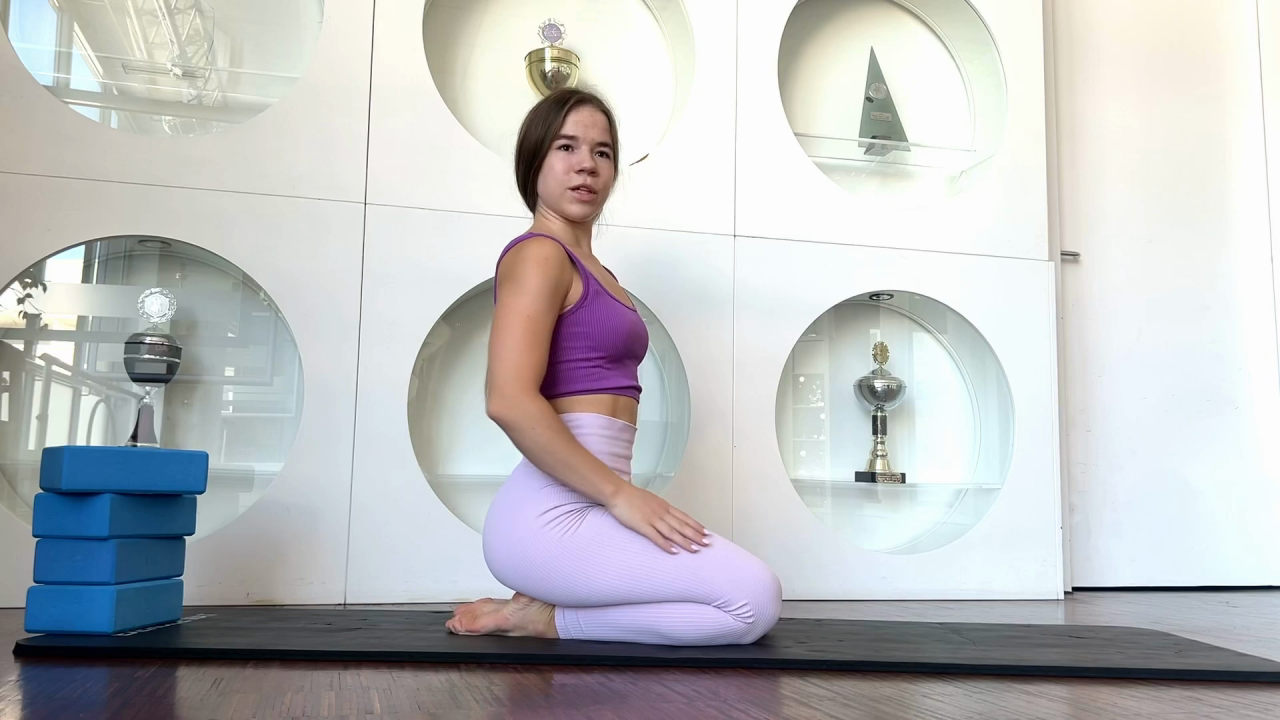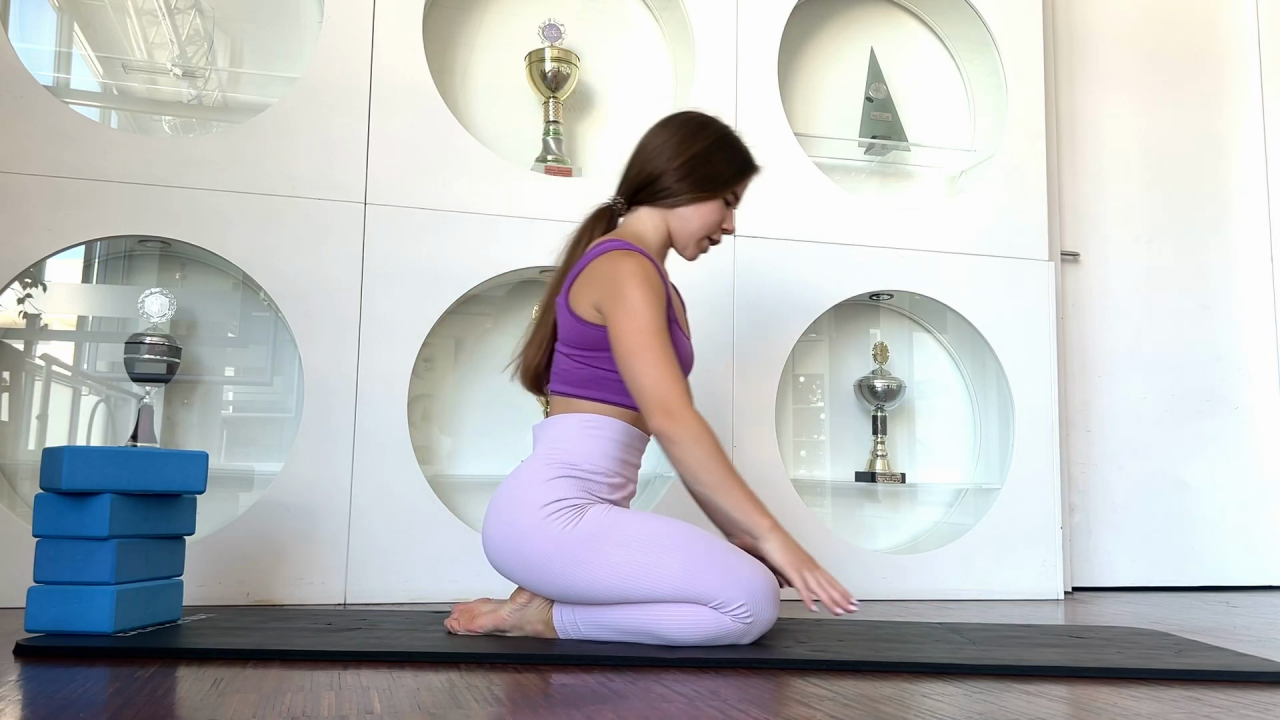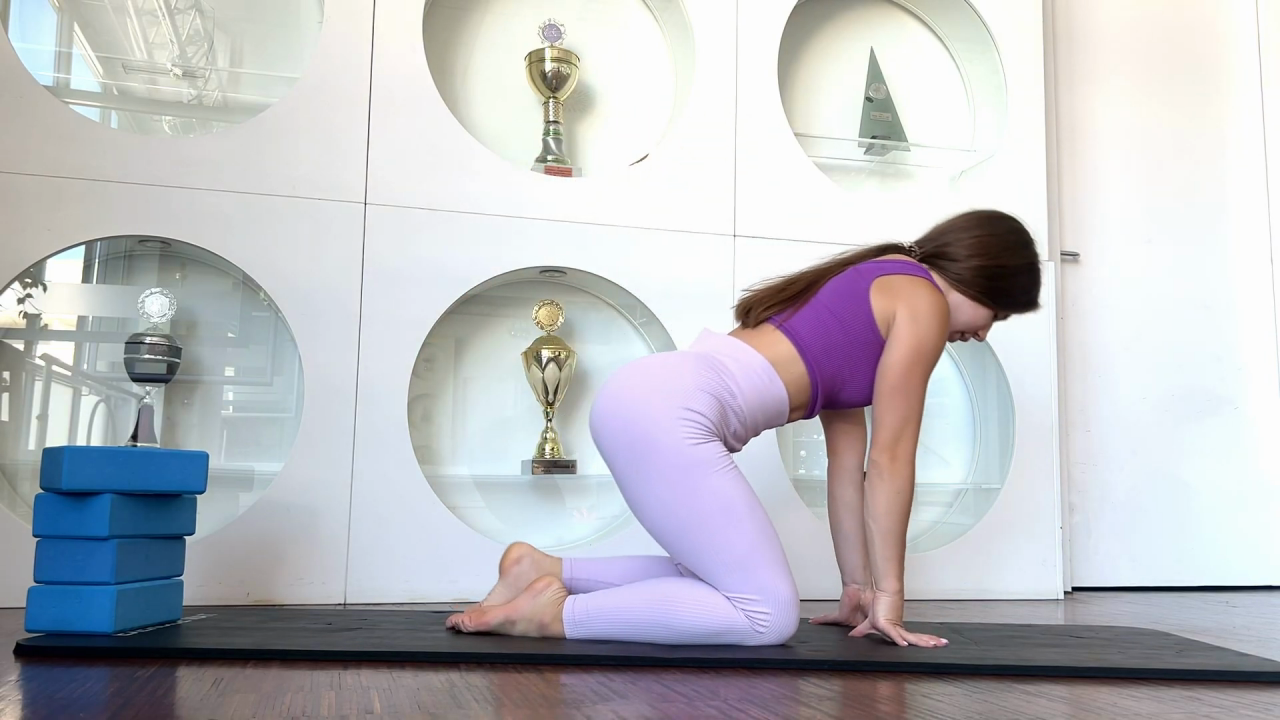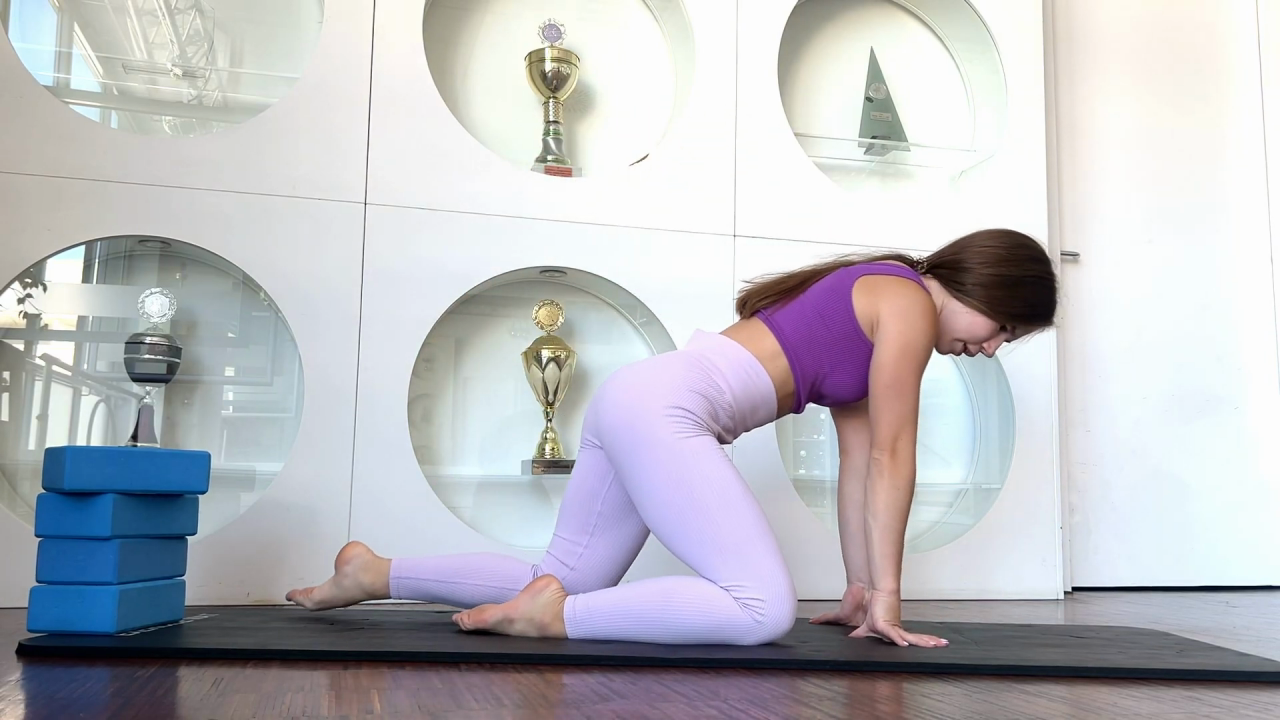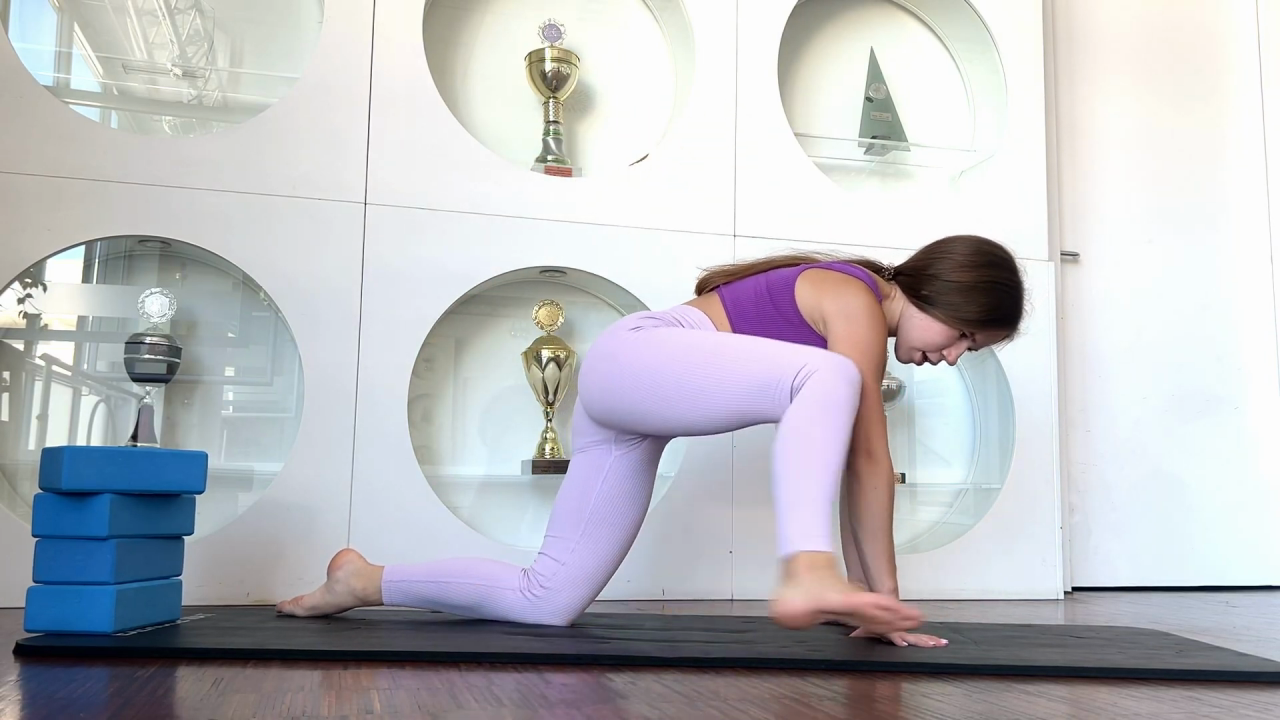
dt=0.7s
person 1, frame 1
left shoulder: (587, 270)
right shoulder: (537, 256)
right elbow: (513, 404)
left wrist: (619, 492)
right wrist: (622, 495)
left hip: (574, 512)
right hip: (550, 519)
right knee: (754, 599)
left ankle: (552, 600)
right ankle: (550, 618)
person 1, frame 2
left shoulder: (635, 272)
right shoulder: (624, 272)
left elbow: (680, 424)
right elbow: (671, 421)
left wrist: (737, 534)
right wrist: (776, 539)
left hip: (567, 512)
right hip: (550, 514)
left knee: (737, 577)
right knee: (748, 603)
left ankle: (549, 598)
right ankle: (544, 617)
person 1, frame 3
left shoulder: (867, 289)
right shoulder: (922, 302)
left elbow: (848, 462)
right elbow: (890, 462)
left wrist: (857, 587)
right wrist: (886, 593)
left hip: (640, 396)
right hip: (668, 415)
left knee: (717, 582)
right knee: (768, 616)
left ankle: (546, 570)
right ankle: (557, 613)
person 1, frame 4
left shoulder: (873, 305)
right shoulder: (909, 304)
left elbow: (857, 459)
right elbow: (890, 458)
left wrist: (861, 588)
right wrist: (884, 593)
left hip: (633, 401)
right hip: (661, 410)
left knee: (566, 585)
right knee: (763, 612)
left ankle: (374, 573)
right ankle: (551, 611)
person 1, frame 5
left shoulder: (857, 314)
right shoulder: (856, 301)
left elbow: (851, 463)
right elbow: (869, 456)
left wrist: (869, 592)
right wrist: (885, 589)
left hip: (628, 407)
right hip: (630, 357)
left knee: (547, 602)
right knee: (825, 380)
left ankle: (362, 582)
right ankle: (802, 569)
